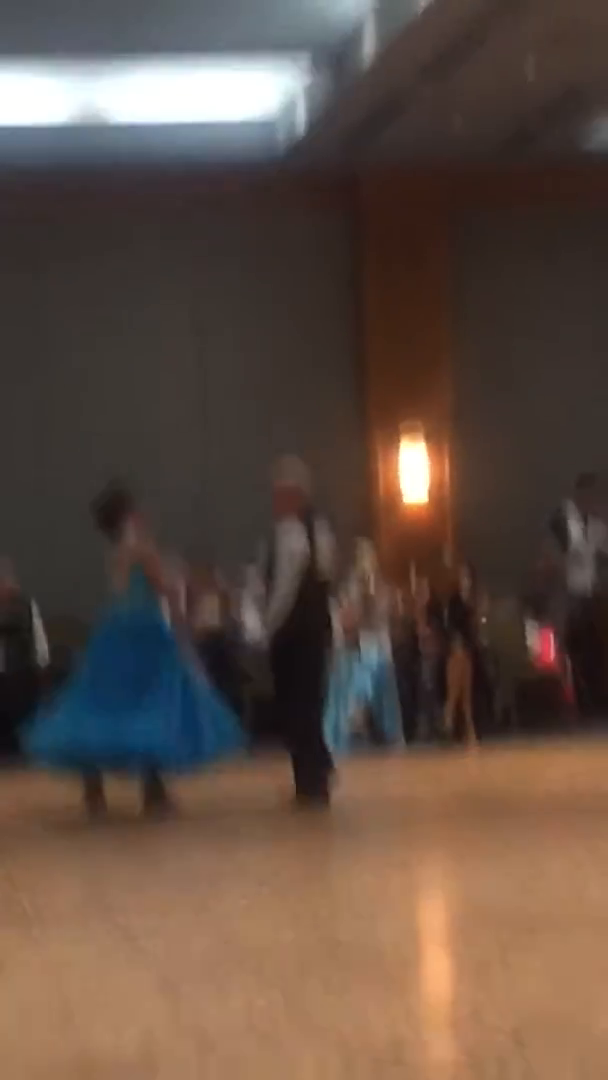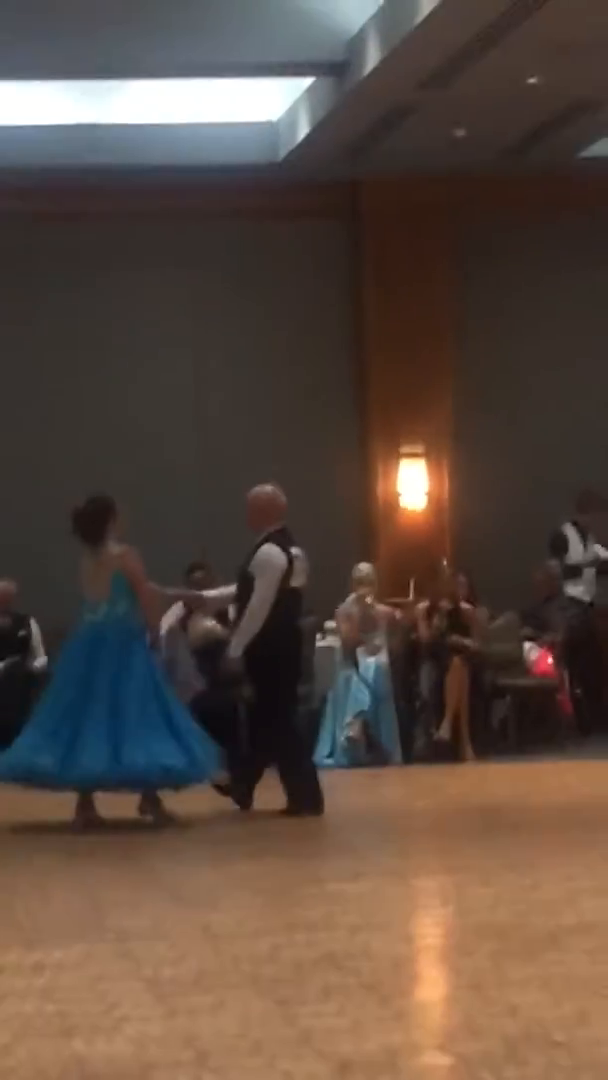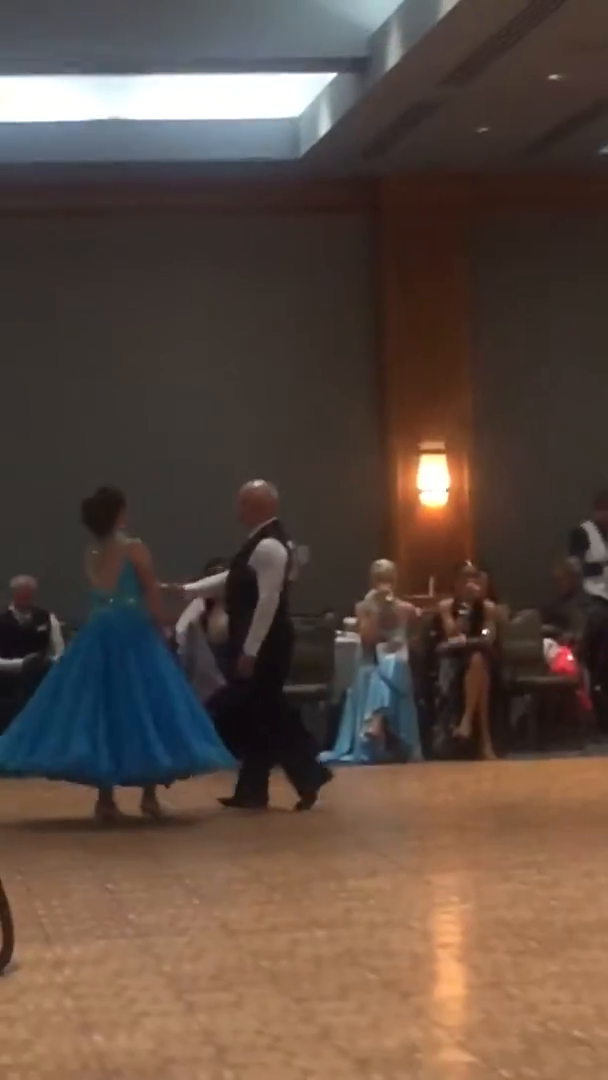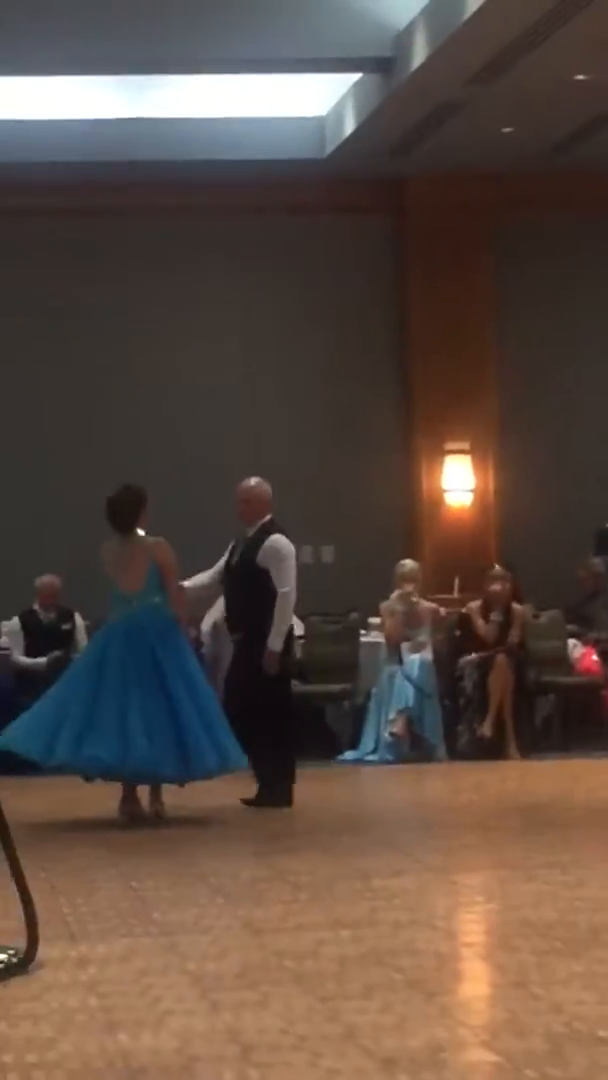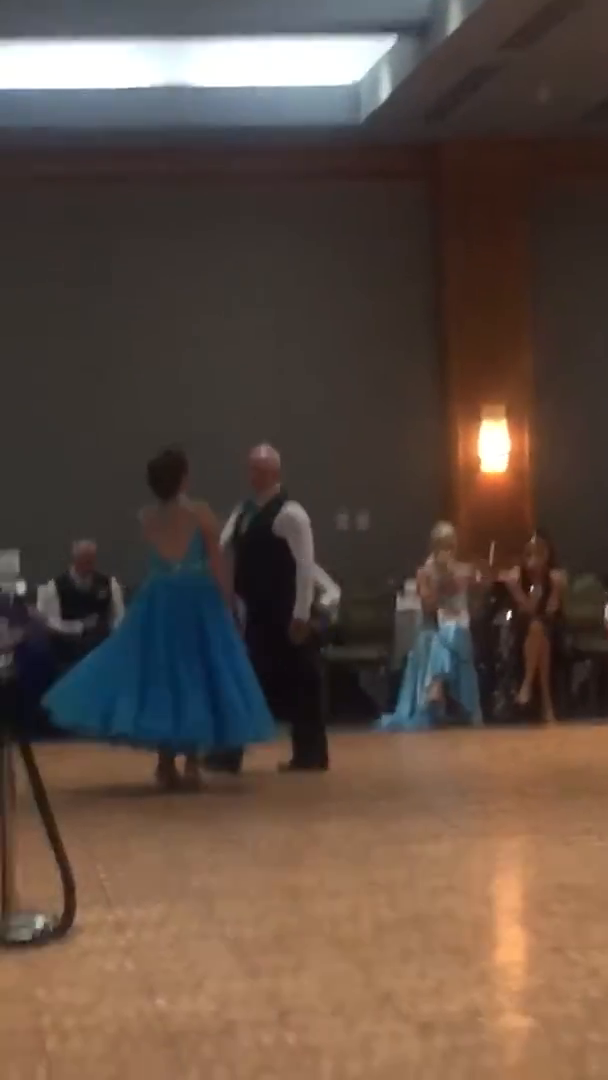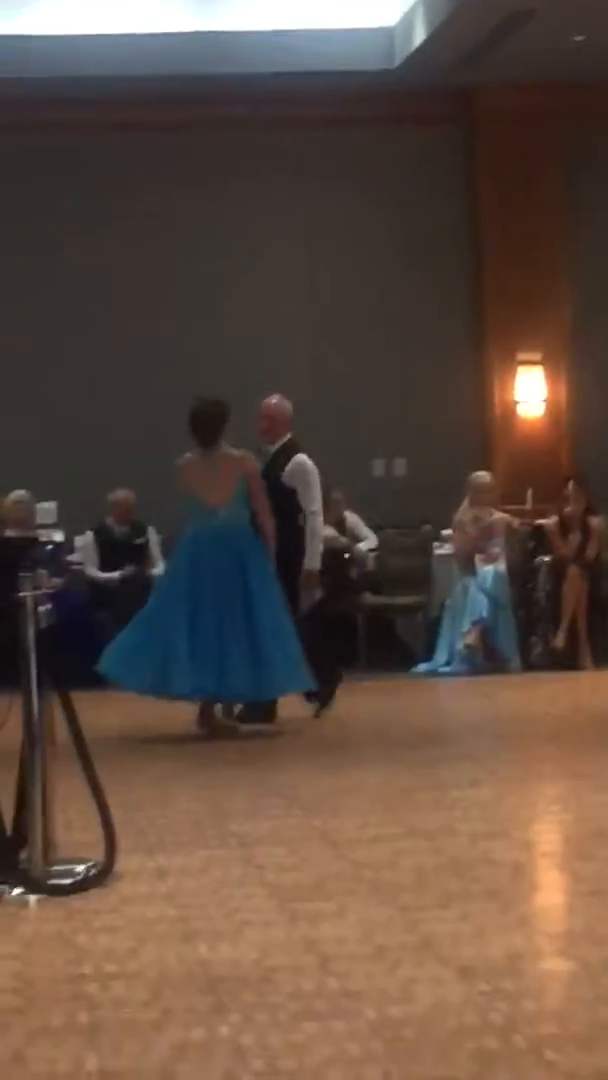
dt=0.2s
person 1, frame 1
left shoulder: (121, 547)
right shoulder: (139, 543)
left elbow: (158, 579)
right elbow: (163, 586)
right wrist: (177, 623)
left hip: (119, 630)
right hip: (143, 631)
left knee: (112, 703)
right knee: (155, 704)
left ankle: (94, 787)
right ankle: (152, 789)
person 1, frame 2
left shoulder: (86, 560)
right shoulder: (124, 555)
right elbow: (146, 602)
right wrist: (152, 630)
left hip: (88, 644)
right hip: (122, 644)
left knee: (86, 716)
right knee: (136, 716)
left ankle: (85, 804)
right ankle: (149, 797)
person 1, frame 3
left shoulder: (90, 554)
right shoulder: (134, 548)
right elbow: (152, 597)
right wrist: (157, 629)
left hip: (98, 637)
right hip: (133, 636)
left knee: (99, 710)
right knee: (149, 709)
left ankle: (105, 798)
right ankle: (149, 794)
person 1, frame 4
left shoulder: (108, 552)
right shoulder: (158, 547)
right elbow: (174, 597)
right wrist: (179, 632)
left hip: (119, 637)
right hip: (156, 635)
left knee: (123, 708)
right knee: (162, 709)
left ankle: (129, 796)
right ankle: (155, 795)
person 1, frame 5
left shoulder: (146, 518)
right shoulder: (200, 513)
left elbow: (158, 557)
right elbow: (217, 564)
right wrist: (226, 601)
left hip: (158, 603)
right hip: (197, 601)
left knee: (160, 674)
right knee: (197, 676)
left ankle: (167, 762)
right ankle: (191, 762)
person 1, frame 6
left shoulder: (185, 466)
right shoulder: (244, 462)
left elbow: (195, 505)
right elbow: (263, 514)
right wrist: (270, 550)
left hip: (198, 552)
right hip: (238, 551)
left knee: (198, 623)
right knee: (237, 625)
left ankle: (207, 706)
right ankle: (228, 706)
person 2, frame 1
left shoulder: (292, 534)
right shoulder: (317, 530)
left elbow: (285, 590)
left wrist: (267, 632)
left hip: (295, 631)
right hip: (314, 627)
left knee: (297, 706)
right knee: (305, 704)
left ankle: (313, 785)
right ankle: (314, 774)
person 2, frame 2
left shoulder: (270, 552)
right shoulder: (285, 548)
left elbow: (259, 607)
right elbow: (253, 594)
left wrist: (236, 650)
right wrist: (207, 597)
left hip: (270, 649)
right hip: (282, 646)
left knee: (279, 720)
right knee: (266, 719)
left ankle: (306, 797)
right ankle: (243, 786)
person 2, frame 3
left shoulder: (270, 546)
right shoulder: (260, 542)
left elbow: (268, 601)
right elbow: (231, 580)
left wrist: (249, 650)
right wrist: (187, 590)
left hip: (265, 645)
right hip: (260, 644)
left knee: (267, 716)
right knee: (251, 715)
left ankle: (303, 777)
right ankle: (251, 790)
person 2, frame 4
left shoulder: (276, 543)
right shoulder: (243, 542)
left elbow: (286, 595)
right elbow: (216, 577)
left wrist: (275, 645)
right wrist: (178, 588)
left hip: (264, 643)
right hip: (248, 640)
left knee: (265, 712)
right knee: (255, 712)
left ankle: (275, 787)
right ankle: (274, 787)
person 2, frame 5
left shoulder: (289, 512)
right shoulder: (244, 510)
left elbow: (305, 565)
right elbow: (223, 548)
left wrist: (301, 614)
left hip: (278, 611)
right hip: (257, 608)
left knee: (275, 679)
right knee: (293, 680)
right ankle: (310, 752)
person 2, frame 6
left shoulder: (298, 462)
right shoulder: (260, 459)
left elbow: (314, 514)
left wrist: (312, 563)
left hip: (285, 557)
right ankle: (323, 682)
